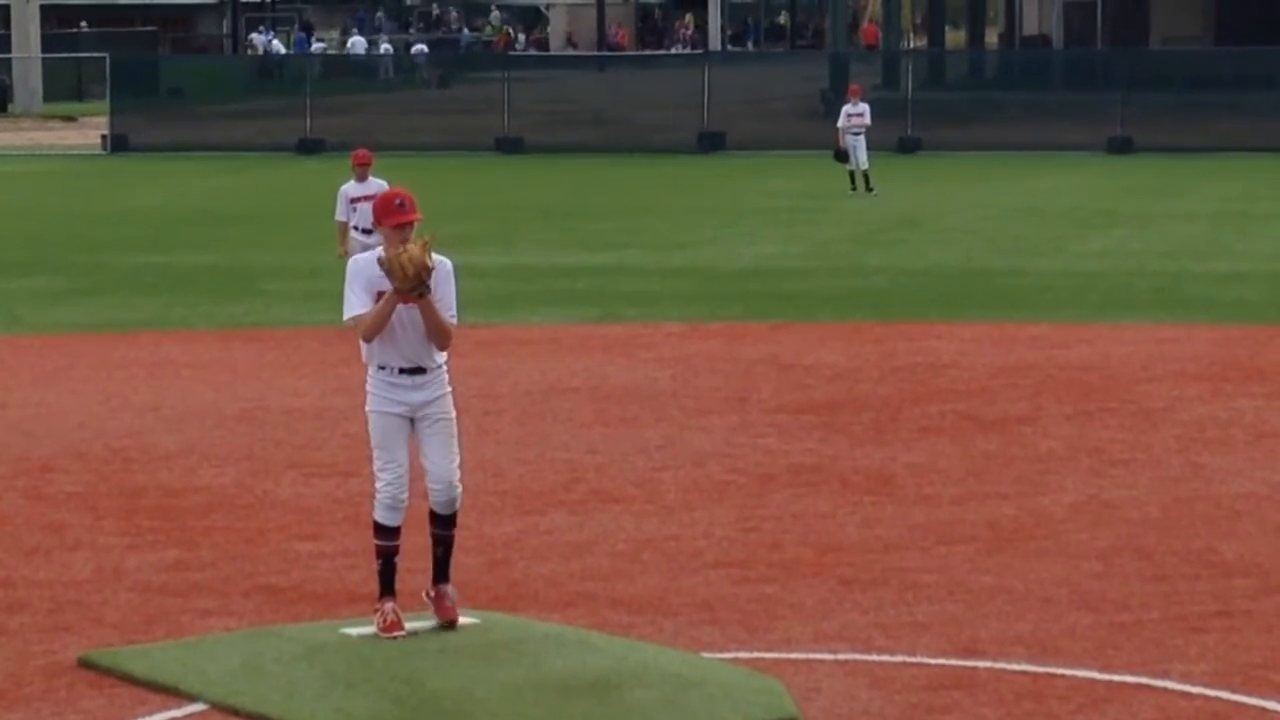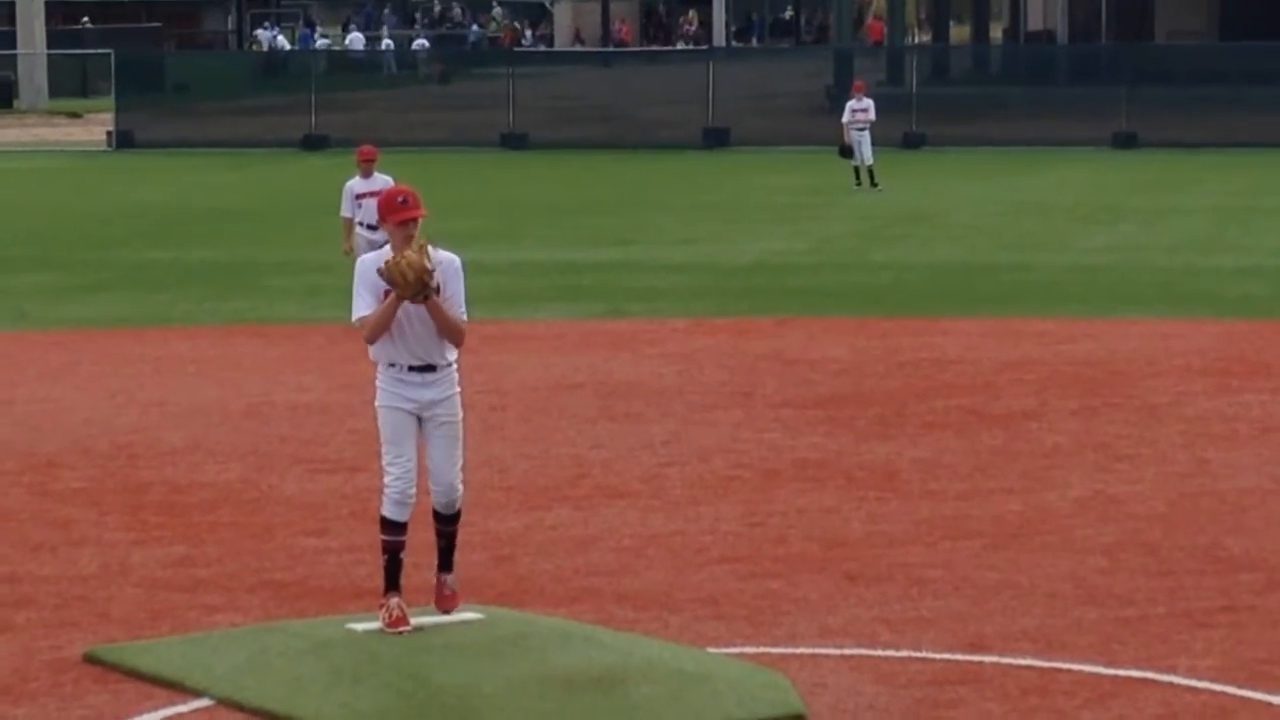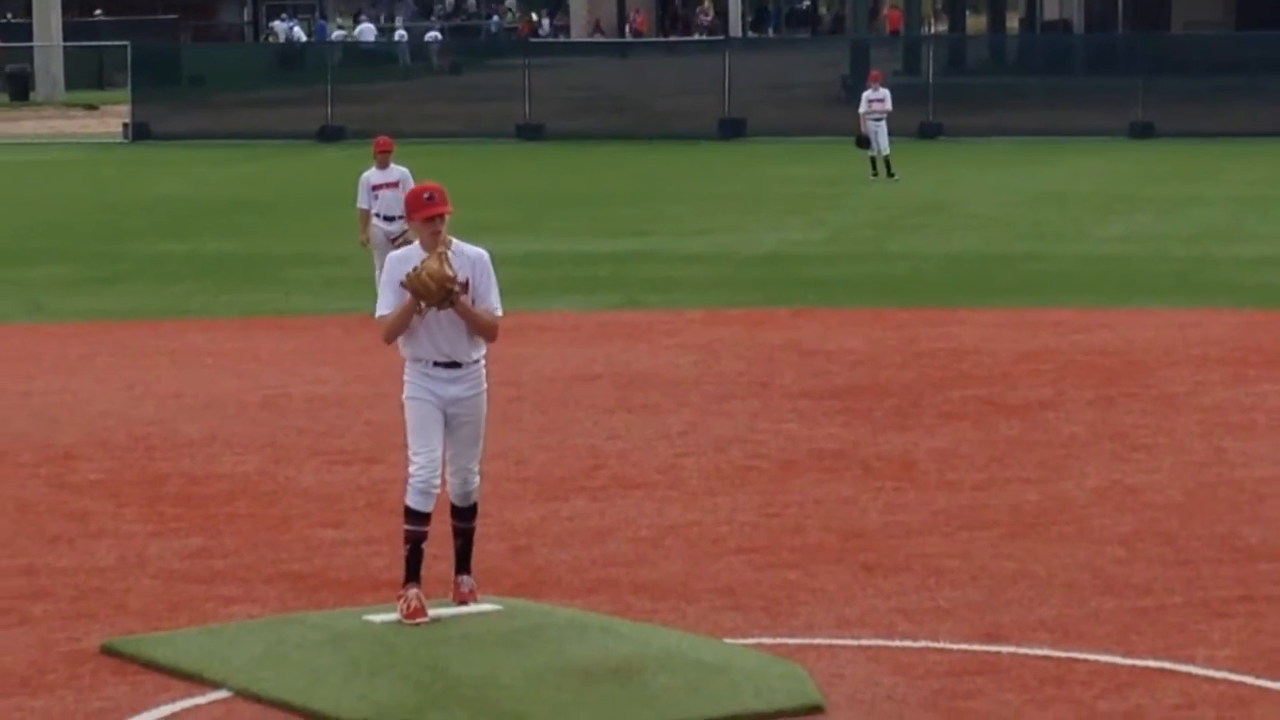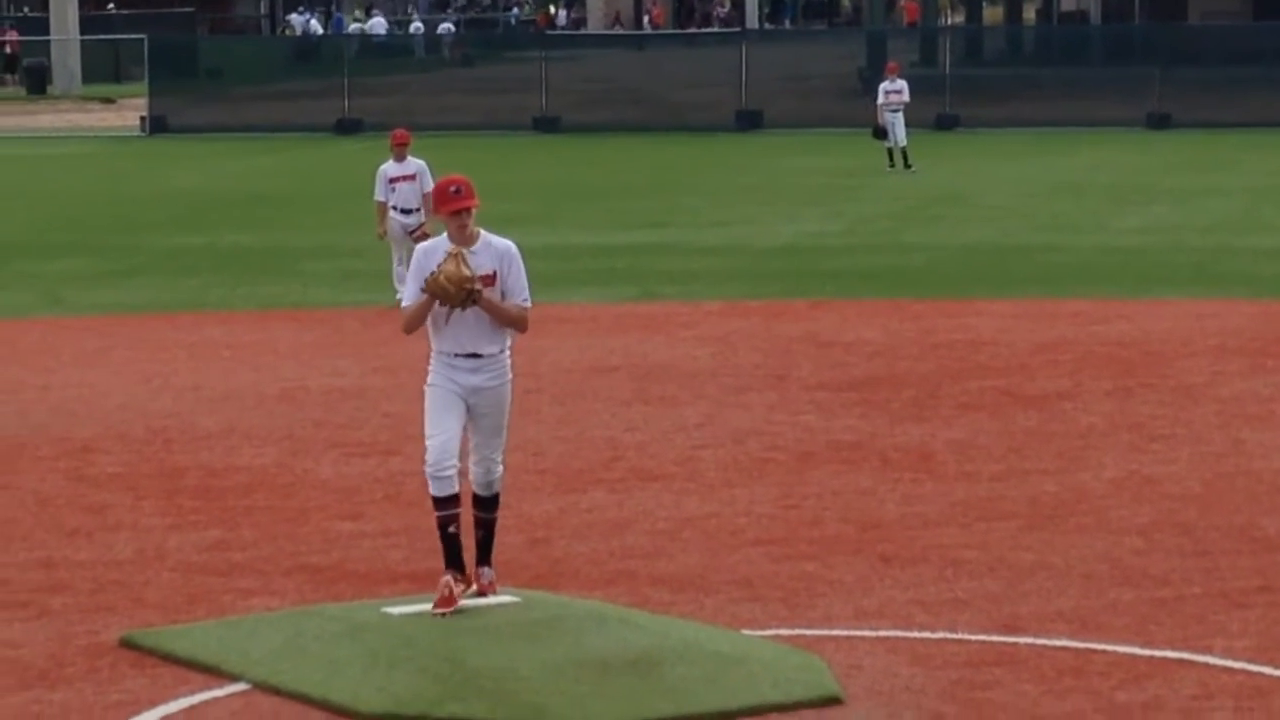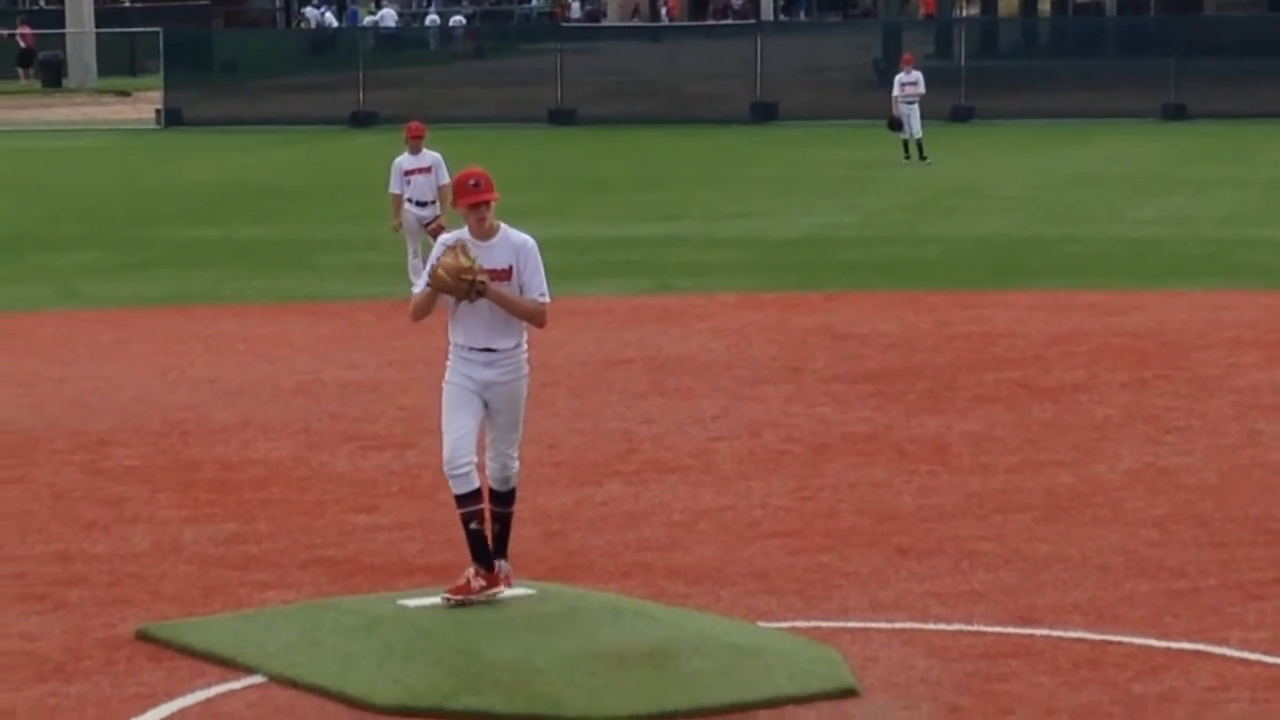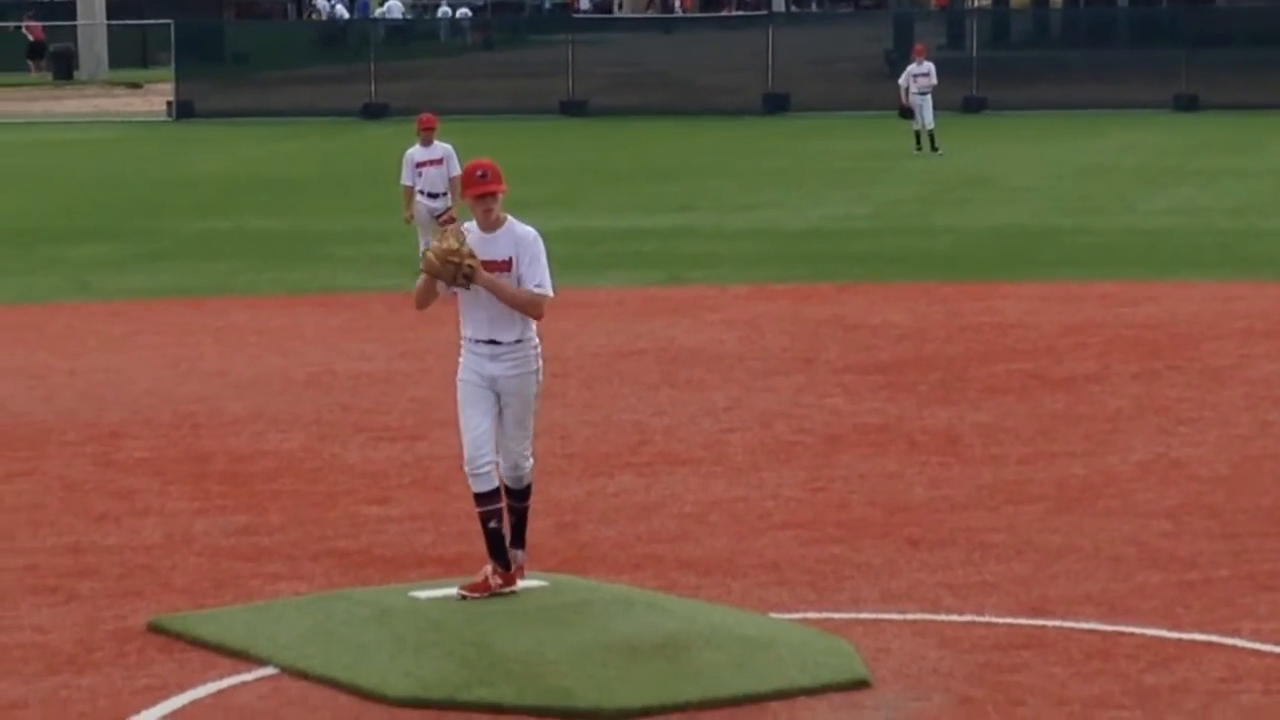
dt=0.2s
person 1, frame 1
left shoulder: (440, 266)
right shoulder: (361, 268)
left elbow: (446, 340)
right elbow: (365, 331)
left wrist: (423, 294)
right wrist: (398, 289)
left hip: (433, 387)
right hip: (386, 389)
left knee: (446, 484)
right knee: (391, 492)
left ankle: (441, 584)
right ankle: (387, 599)
person 1, frame 2
left shoulder: (447, 264)
right shoulder: (369, 266)
left elbow: (459, 336)
right elbow: (368, 334)
left wrist: (428, 297)
right wrist: (399, 294)
left hip: (442, 385)
right hip: (396, 387)
left knee: (447, 486)
right knee: (399, 487)
left ankle: (445, 573)
right ankle: (392, 594)
person 1, frame 3
left shoulder: (476, 259)
right shoulder: (398, 263)
left elbow: (492, 331)
right elbow: (387, 333)
left wrist: (456, 300)
right wrist: (417, 299)
left hip: (468, 380)
right hip: (422, 381)
left knee: (465, 481)
right knee: (423, 477)
left ankle: (463, 572)
right ankle: (411, 584)
person 1, frame 4
left shoulder: (504, 251)
right shoulder: (426, 254)
left elbow: (523, 321)
right elbow: (407, 324)
left wrist: (482, 298)
right wrist: (433, 294)
left hip: (492, 372)
right hip: (445, 372)
left knee: (487, 469)
right knee: (439, 462)
left ankle: (483, 565)
right ankle: (454, 571)
person 1, frame 5
left shoulder: (521, 246)
right shoulder: (447, 246)
left elbow: (540, 316)
right elbow: (416, 313)
left wrist: (492, 290)
right wrist: (438, 283)
left hip: (508, 367)
right hip: (462, 366)
left knee: (503, 465)
right knee: (458, 460)
left ankle: (499, 558)
right ankle: (482, 568)
person 1, frame 6
left shoulder: (525, 238)
right shoulder: (459, 238)
left elbow: (537, 308)
right elbow: (421, 302)
left wrist: (484, 278)
right wrist: (434, 269)
left hip: (518, 360)
right hip: (473, 360)
left knee: (515, 460)
right knee: (478, 460)
left ankle: (517, 547)
right ankle: (500, 565)
